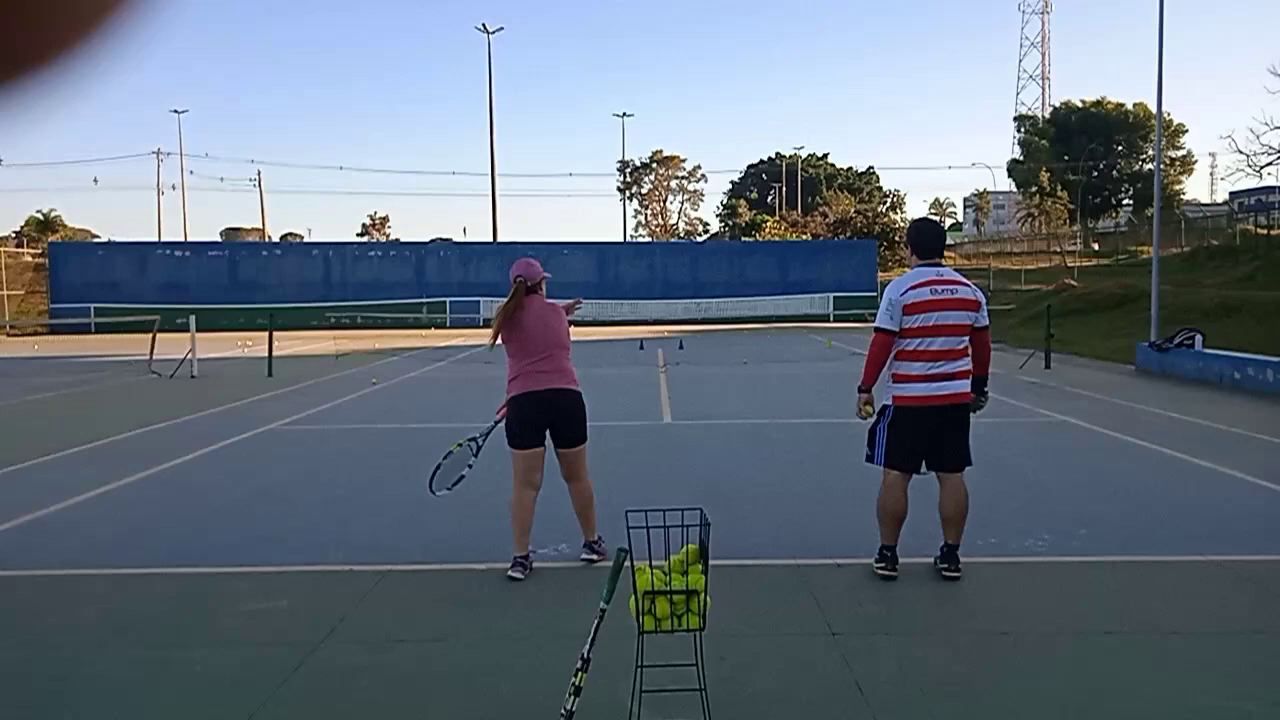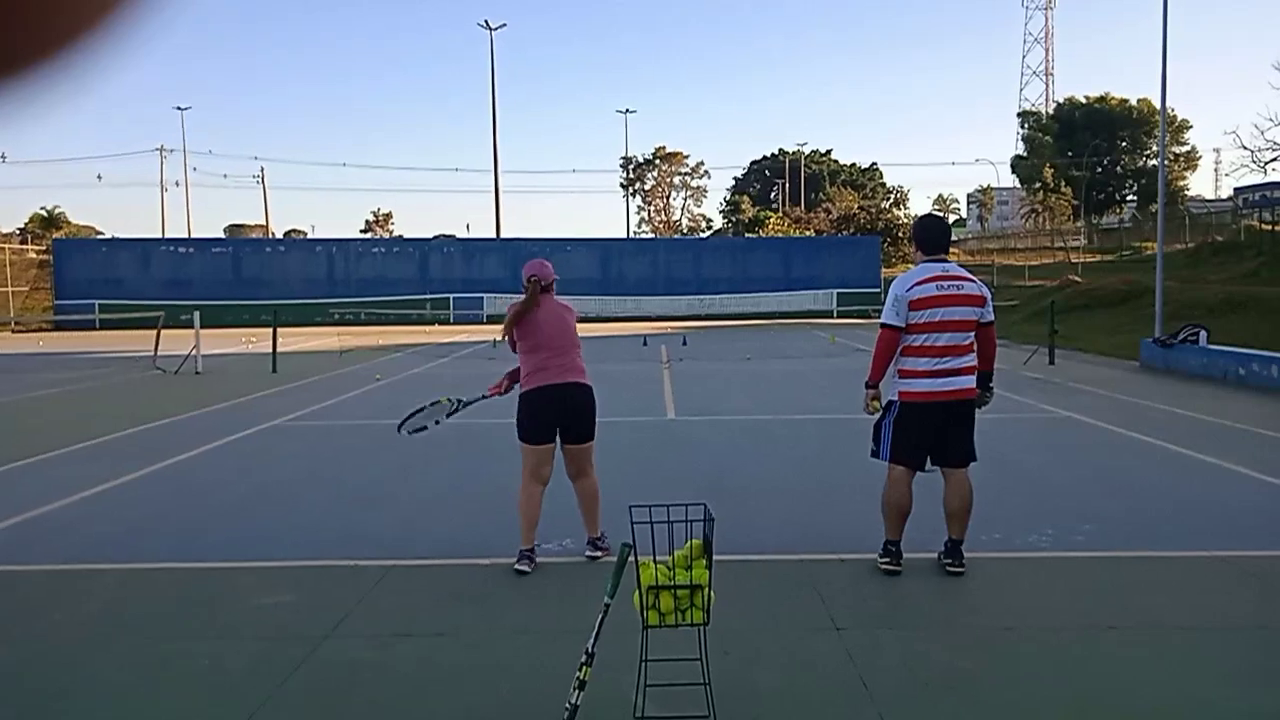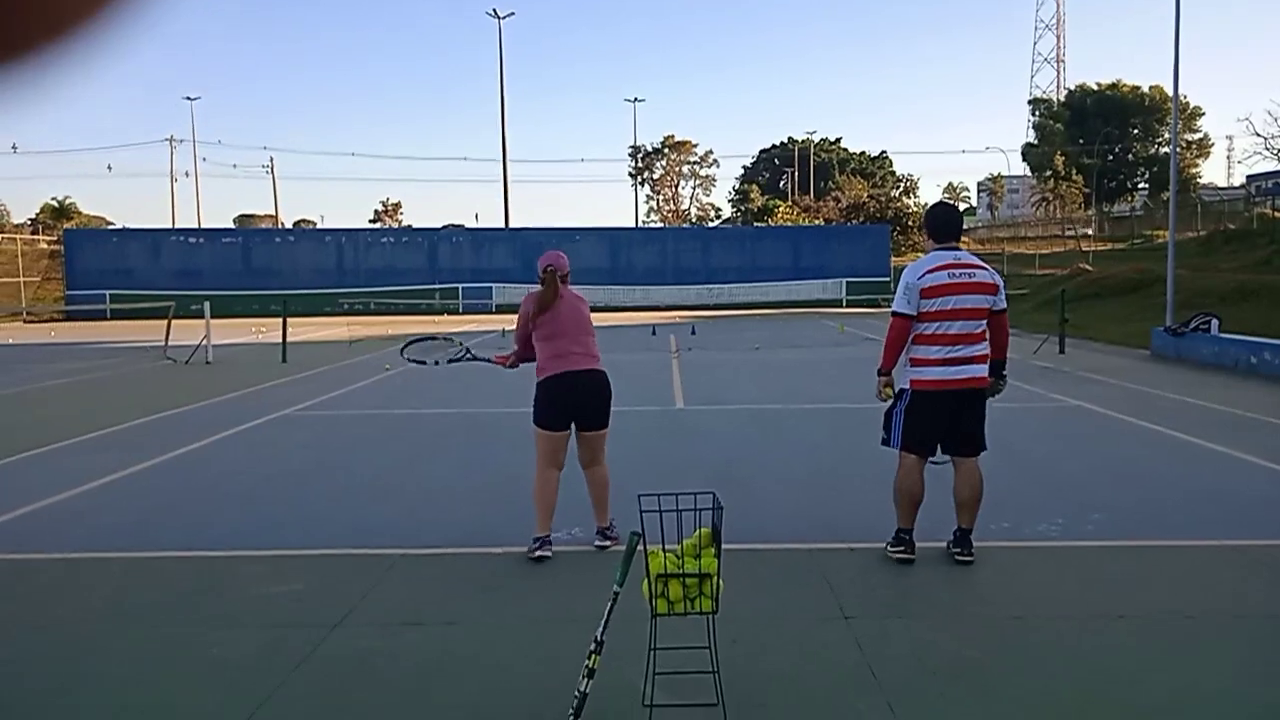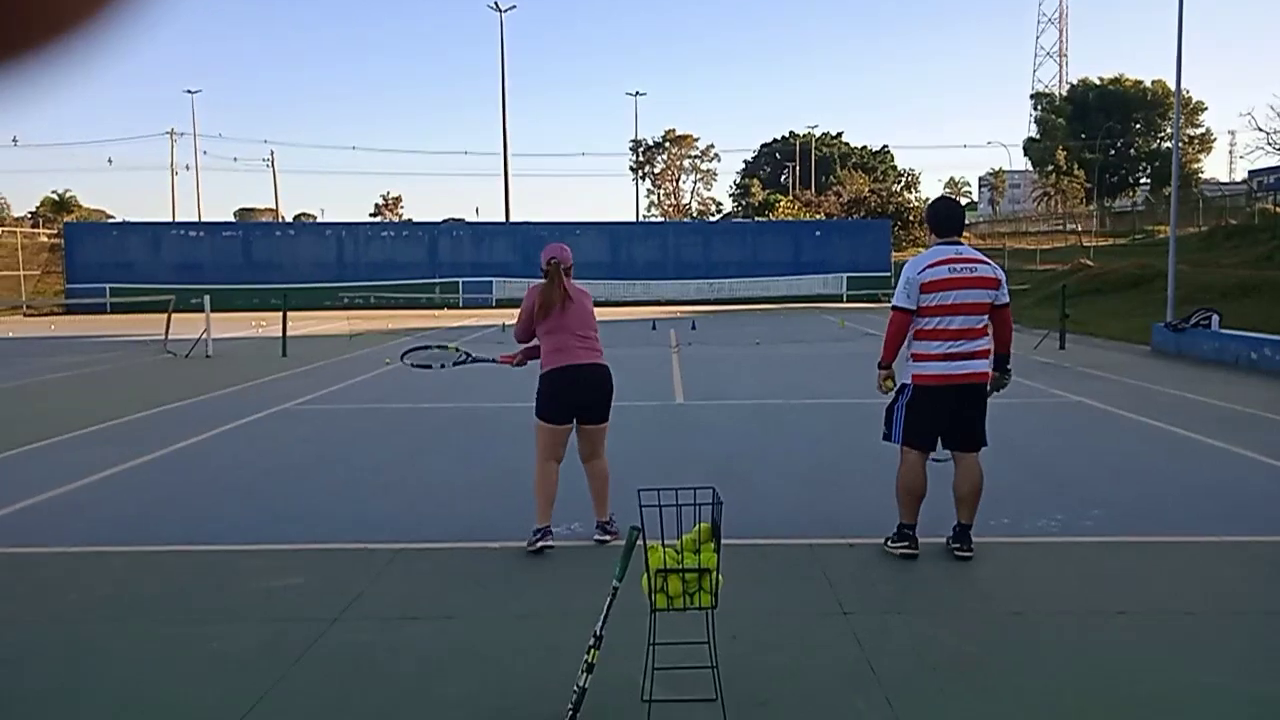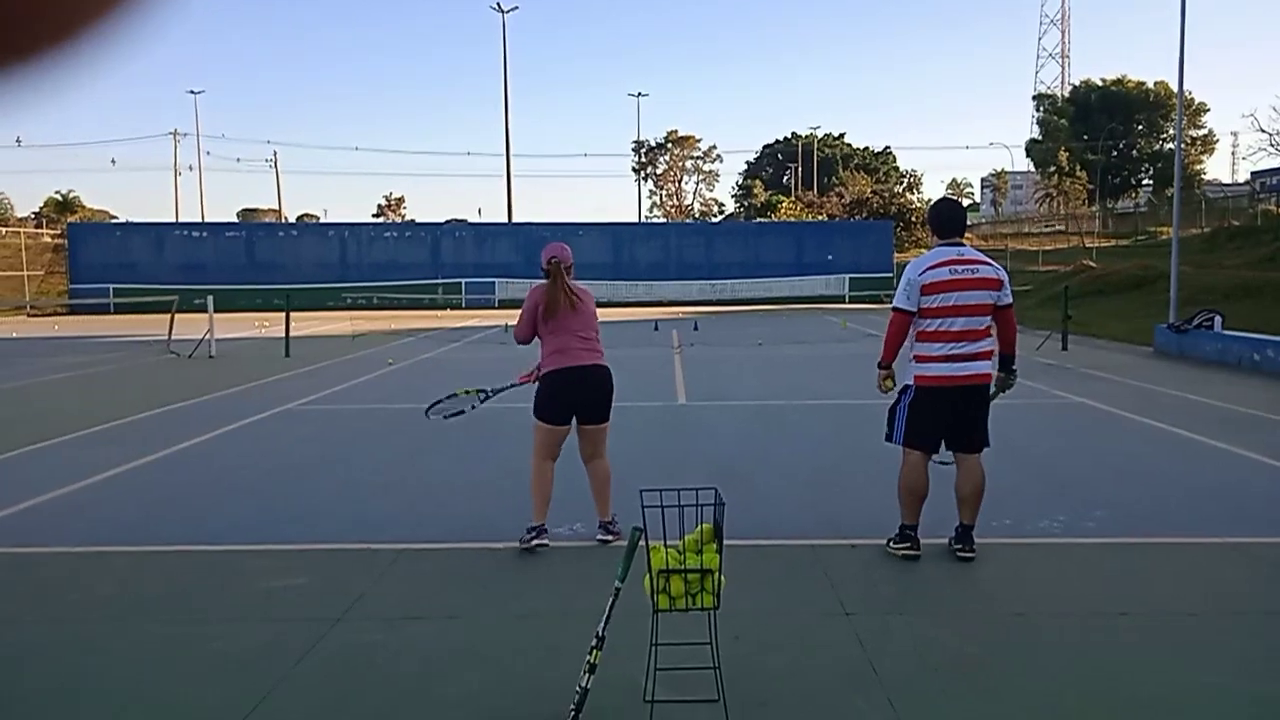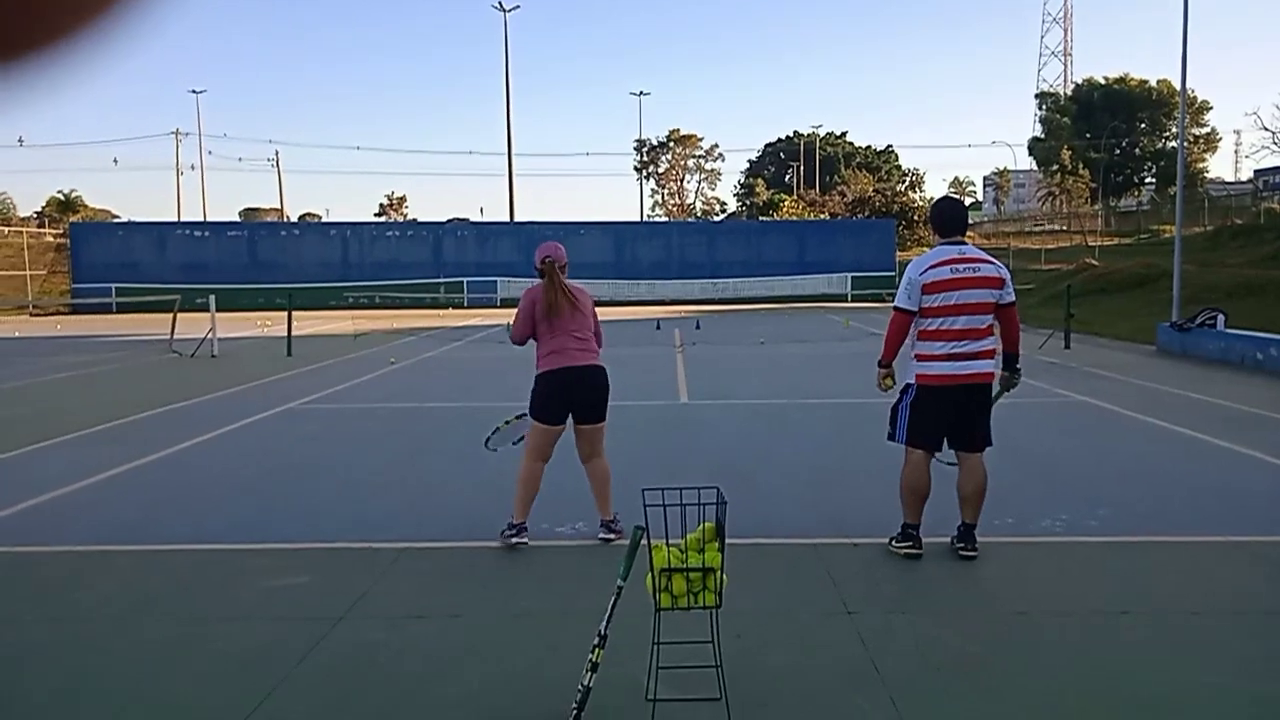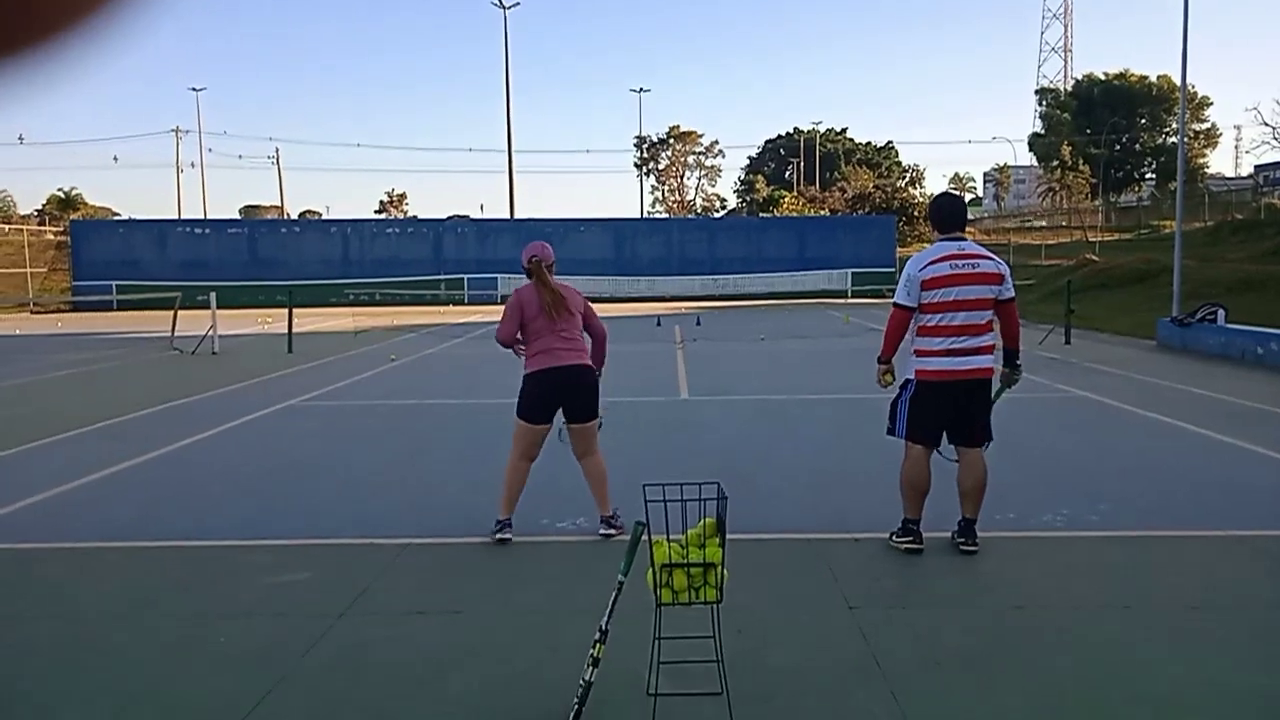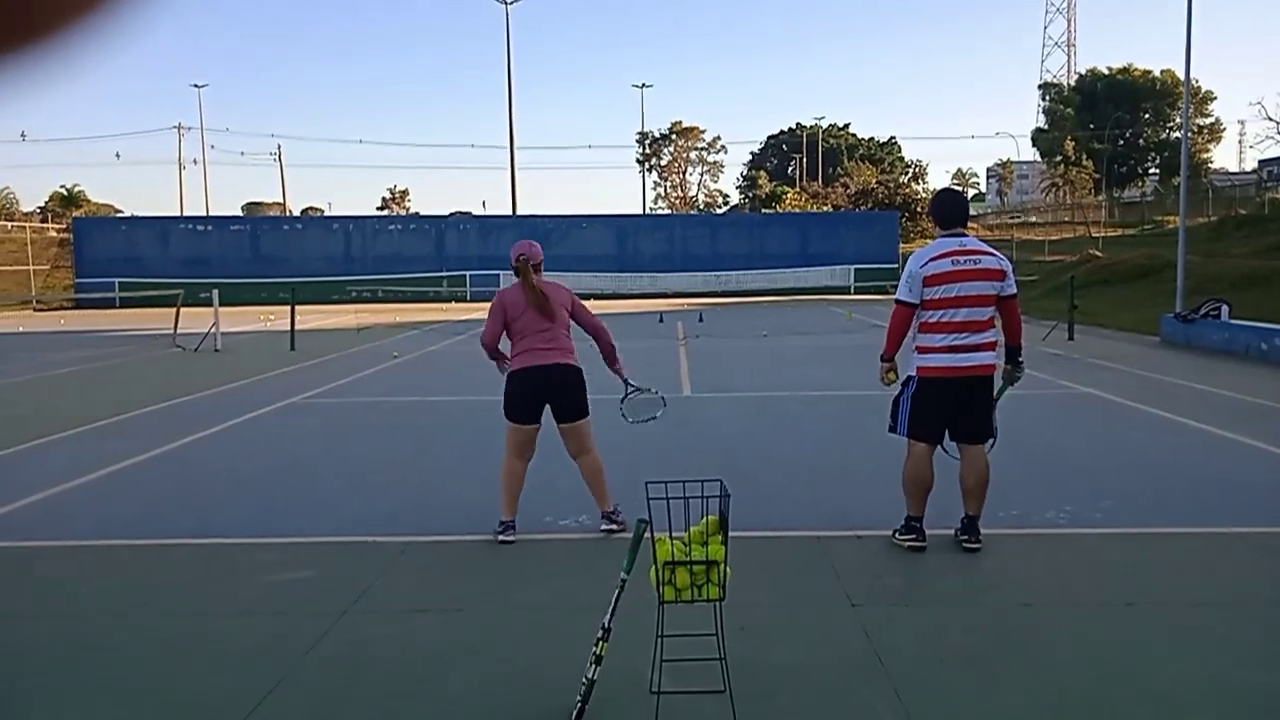
dt=0.1s
person 1, frame 1
left shoulder: (900, 289)
right shoulder: (970, 291)
left elbow: (882, 343)
right elbow: (982, 345)
left wrist: (866, 388)
right wrist: (979, 387)
left hip: (909, 399)
right hip: (955, 397)
left knee: (895, 475)
right knee: (952, 476)
left ankle: (888, 555)
right ankle: (950, 555)
person 1, frame 2
left shoulder: (905, 285)
right shoulder: (976, 287)
left elbow: (888, 339)
right elbow: (987, 341)
left wrist: (873, 384)
right wrist: (984, 383)
left hip: (914, 395)
right hip: (961, 393)
left knee: (900, 471)
right knee: (957, 471)
left ankle: (892, 550)
right ankle: (954, 550)
person 1, frame 3
left shoulder: (917, 272)
right shoulder: (988, 274)
left elbow: (900, 327)
right elbow: (999, 328)
left wrist: (885, 371)
right wrist: (996, 371)
left hip: (925, 384)
right hip: (972, 382)
left knee: (911, 459)
right knee: (967, 460)
left ankle: (904, 539)
right ankle: (963, 540)
person 1, frame 4
left shoulder: (917, 267)
right shoulder: (990, 269)
left elbow: (900, 322)
right elbow: (1003, 323)
left wrist: (885, 364)
right wrist: (1000, 365)
left hip: (927, 378)
right hip: (974, 377)
left knee: (913, 454)
right knee: (967, 455)
left ankle: (906, 534)
right ankle: (963, 535)
person 1, frame 5
left shoulder: (919, 269)
right shoulder: (993, 270)
left elbow: (900, 322)
right elbow: (1006, 323)
left wrist: (885, 364)
right wrist: (1006, 366)
left hip: (929, 380)
right hip: (976, 378)
left knee: (915, 455)
right knee: (969, 457)
left ankle: (908, 535)
right ankle: (965, 536)
person 1, frame 6
left shoulder: (920, 268)
right shoulder: (994, 269)
left elbow: (901, 322)
right elbow: (1010, 322)
left wrist: (885, 363)
right wrist: (1011, 364)
left hip: (930, 378)
right hip: (978, 377)
left knee: (917, 454)
right knee: (971, 455)
left ankle: (910, 534)
right ankle: (967, 535)
person 1, frame 7
left shoulder: (920, 264)
right shoulder: (994, 264)
left elbow: (900, 318)
right elbow: (1009, 317)
left wrist: (885, 359)
right wrist: (1011, 361)
left hip: (930, 374)
right hip: (977, 373)
left knee: (917, 449)
right knee: (972, 451)
left ankle: (911, 529)
right ankle: (968, 530)
person 1, frame 8
left shoulder: (922, 260)
right shoulder: (996, 260)
left elbow: (903, 315)
right elbow: (1011, 314)
left wrist: (888, 357)
right wrist: (1014, 357)
left hip: (932, 370)
right hip: (979, 369)
left knee: (920, 447)
right knee: (973, 447)
left ankle: (914, 526)
right ankle: (971, 527)
person 2, frame 1
left shoulder: (507, 314)
right shoulder: (558, 314)
left hip: (526, 402)
right hip: (566, 398)
left knee: (525, 484)
right knee: (577, 476)
left ankle: (521, 558)
right ankle: (591, 543)
person 2, frame 2
left shoulder: (518, 312)
right shoulder: (568, 313)
right wrist: (514, 377)
left hip: (537, 397)
right hip: (578, 393)
left knee: (534, 479)
right knee: (583, 474)
left ankle: (526, 551)
right ankle: (595, 539)
person 2, frame 3
left shoulder: (534, 300)
right shoulder: (580, 302)
left elbow: (523, 342)
right wrist: (520, 356)
left hip: (556, 384)
right hip: (595, 381)
left knee: (548, 466)
right knee: (594, 462)
left ankle: (542, 538)
right ankle: (604, 529)
person 2, frame 4
left shoulder: (537, 294)
right shoulder: (584, 296)
left elbow: (520, 335)
right wrist: (528, 354)
left hip: (558, 378)
right hip: (597, 374)
left knee: (548, 459)
right knee: (594, 456)
left ankle: (542, 529)
right ankle: (603, 523)
person 2, frame 5
left shoulder: (538, 294)
right shoulder: (586, 297)
left elbow: (522, 336)
left hip: (558, 379)
right hip: (598, 375)
left knee: (543, 457)
right knee: (595, 456)
left ankle: (538, 527)
right ankle: (606, 523)
person 2, frame 6
left shoulder: (534, 294)
right shoulder: (584, 296)
left elbow: (518, 336)
left hip: (554, 379)
right hip: (593, 375)
left knee: (535, 457)
right knee: (594, 455)
left ankle: (518, 525)
right ankle: (607, 522)
person 2, frame 7
left shoulder: (519, 297)
right shoulder: (573, 295)
left elbow: (503, 337)
right elbow: (599, 335)
left wrist: (519, 344)
right wrist: (596, 366)
left hip: (540, 379)
right hip: (580, 374)
left knee: (521, 455)
right knee: (589, 452)
left ankle: (504, 521)
right ankle: (608, 517)
person 2, frame 8
left shoulder: (504, 297)
right shoulder: (562, 292)
left elbow: (488, 341)
right elbow: (596, 328)
left wrist: (499, 358)
right wrist: (612, 360)
left hip: (524, 379)
right hip: (565, 374)
left knee: (516, 455)
right knee: (584, 451)
left ankle: (506, 523)
right ankle: (609, 513)
